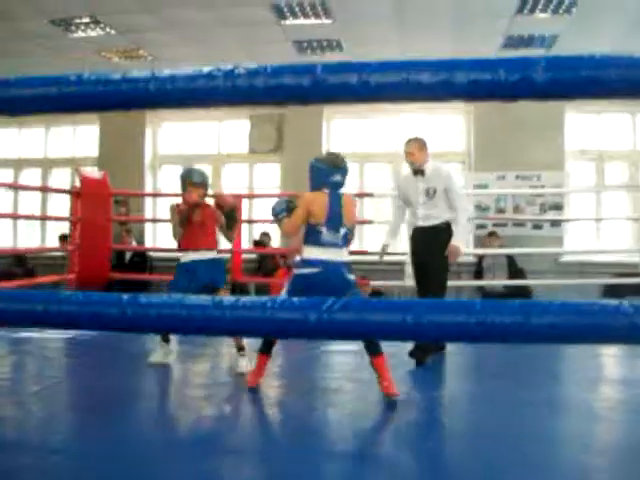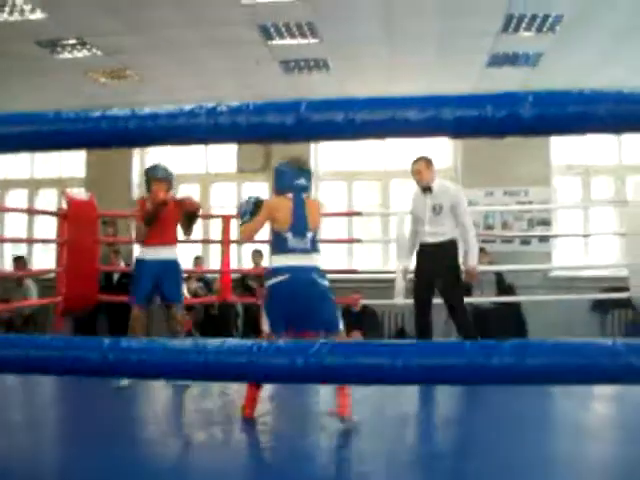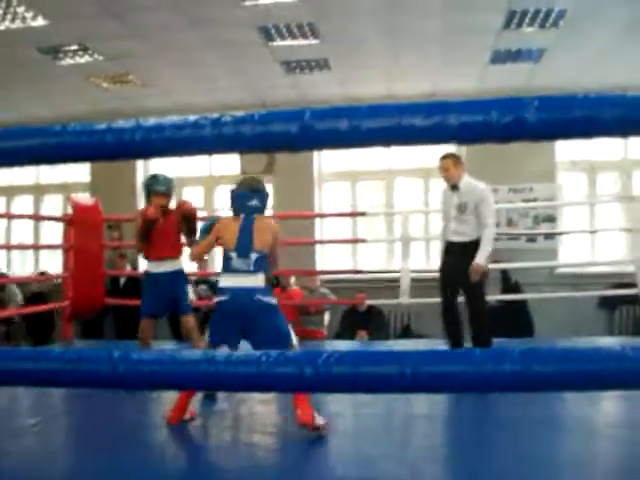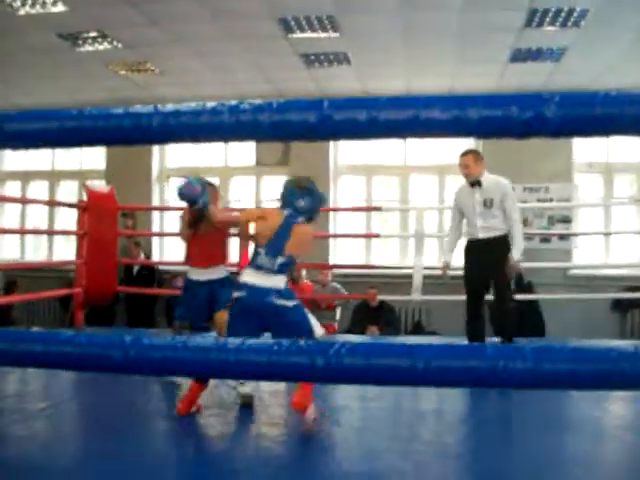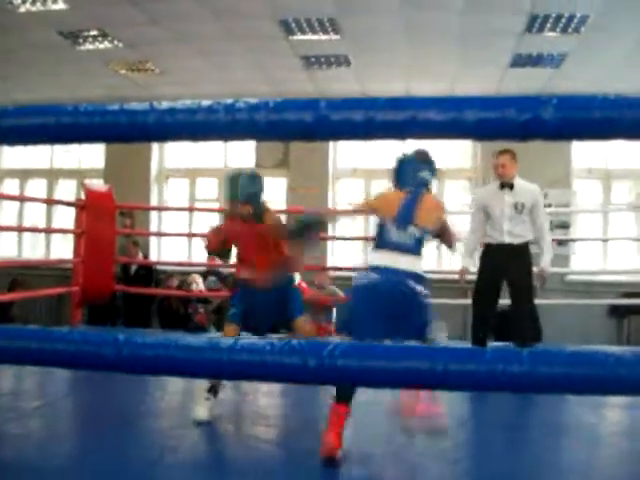
dt=0.4s
person 1, frame 1
left shoulder: (309, 198)
right shoulder: (351, 202)
left elbow: (290, 231)
left wrist: (282, 216)
left hip: (310, 271)
right hip: (340, 271)
left ankle: (256, 374)
right ankle: (386, 381)
person 1, frame 2
left shoulder: (273, 204)
right shoulder: (315, 206)
left elbow: (246, 235)
left wrist: (246, 216)
left hip: (282, 279)
right hip: (313, 279)
right knee: (335, 339)
left ankle: (249, 406)
right ankle: (343, 401)
person 1, frame 3
left shoulder: (223, 224)
right shoulder: (270, 227)
left elbow: (196, 254)
left wrist: (208, 237)
left hip: (227, 298)
right hip: (258, 298)
right knee: (291, 352)
left ankle: (178, 411)
right ankle: (305, 411)
person 1, frame 4
left shoulder: (268, 215)
right shoulder: (307, 232)
left hip: (246, 294)
right hip: (276, 298)
left ankle: (188, 402)
right ankle: (302, 398)
person 1, frame 5
left shoulder: (388, 197)
right shoulder: (435, 206)
left elbow: (355, 209)
right elbow: (451, 242)
left hip: (373, 280)
right hip: (409, 284)
left ankle: (332, 438)
person 2, frame 1
left shoulder: (213, 210)
right shoulder: (177, 209)
left elbow: (229, 236)
right elbow: (178, 236)
left wrist: (230, 213)
right wrist: (186, 213)
left hip: (211, 263)
right hip: (188, 264)
left ankle: (241, 353)
right ankle: (165, 346)
person 2, frame 2
left shoulder: (176, 204)
right shoulder: (143, 204)
left elbow: (187, 233)
right elbow: (139, 237)
left wrist: (191, 216)
right wrist: (151, 212)
left hip: (169, 263)
right hip: (146, 262)
left knee: (176, 312)
right knee: (138, 312)
person 2, frame 3
left shoulder: (177, 215)
right shoulder: (143, 216)
left elbow: (191, 241)
right elbow: (139, 247)
left wrist: (190, 220)
right wrist: (147, 226)
left hip: (175, 274)
right hip: (153, 275)
left knee: (188, 321)
right knee: (146, 322)
person 2, frame 4
left shoulder: (224, 218)
right shoulder: (188, 215)
right elbow: (186, 236)
right wrist: (194, 214)
left hip: (219, 279)
right hip: (194, 280)
left knee: (222, 323)
right knee: (180, 328)
person 2, frame 5
left shoulder: (272, 220)
right shoulder: (231, 219)
left elbow: (294, 259)
right elbow: (221, 252)
left wrist: (272, 277)
right wrist: (215, 248)
left hip: (279, 281)
right hip: (248, 284)
left knee: (308, 332)
right knee: (229, 338)
right ankle: (211, 396)
person 3, frame 1
left shoulder: (443, 174)
right shoulder: (404, 180)
left elbow: (460, 208)
right elbow: (399, 212)
left wrist: (457, 240)
right wrist: (388, 240)
left hip: (438, 234)
right hip: (419, 235)
left knee: (435, 290)
right knee: (425, 292)
left ankle: (425, 346)
right ankle: (434, 340)
person 3, frame 2
left shoulder: (452, 192)
right shoulder: (416, 197)
left elbow: (467, 226)
left wrist: (471, 261)
right wrist: (406, 261)
left hip: (446, 252)
right hip: (425, 253)
left knee: (455, 304)
right knee: (421, 307)
person 3, frame 3
left shoulder: (479, 190)
right shoulder: (446, 193)
left elbow: (488, 227)
left wrist: (480, 260)
right wrist: (444, 254)
left hip: (470, 250)
right hip: (451, 251)
left knee: (476, 304)
right knee: (447, 304)
left ankle: (482, 349)
right ankle: (456, 347)
person 3, frame 4
left shoulder: (502, 185)
right shoulder: (461, 193)
left elbow: (515, 221)
right elbow: (455, 227)
left wrist: (515, 254)
right wrist: (447, 257)
left hip: (497, 246)
right hip: (474, 249)
left knee: (503, 300)
right knee: (473, 302)
left ankle: (508, 344)
right ankle: (476, 346)
person 3, frame 5
left shoulder: (532, 192)
right shoulder: (484, 194)
left elbow: (542, 227)
right elbow: (475, 229)
left wrist: (544, 261)
right wrist: (466, 261)
left hip: (519, 254)
right hip: (492, 253)
left knee: (524, 308)
right knee: (482, 305)
left ankle: (527, 348)
right ankle: (478, 347)
